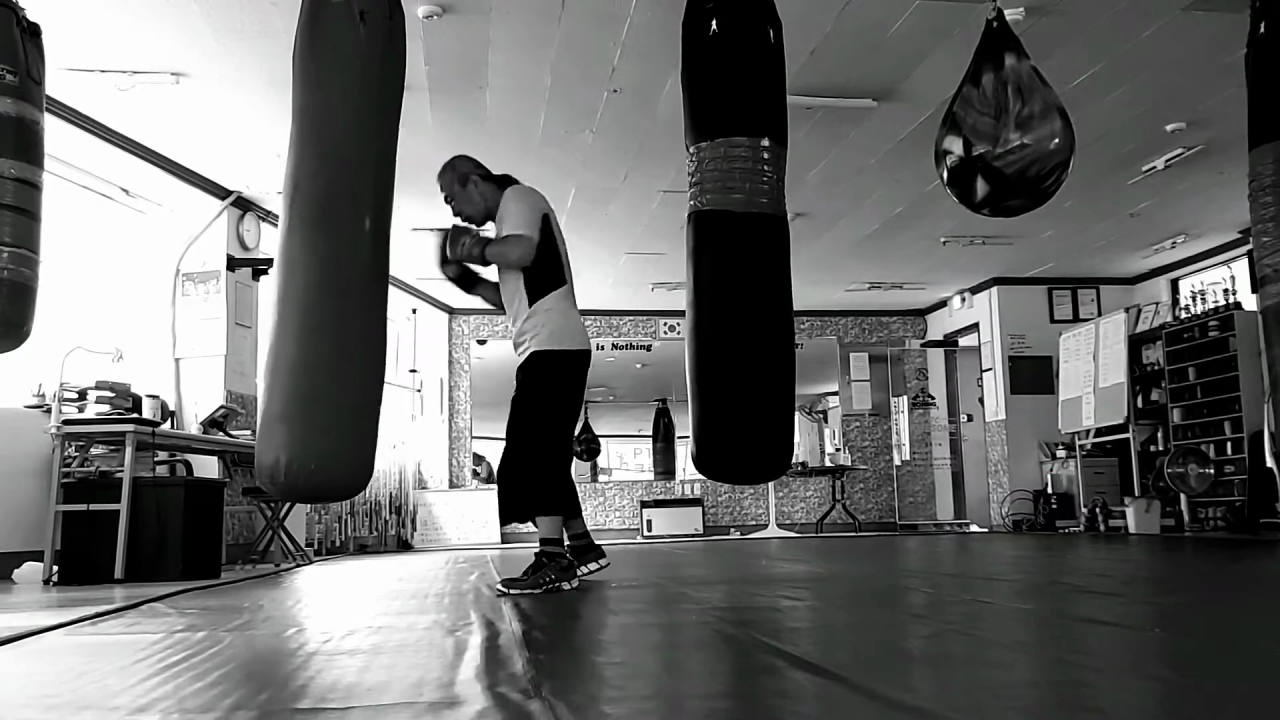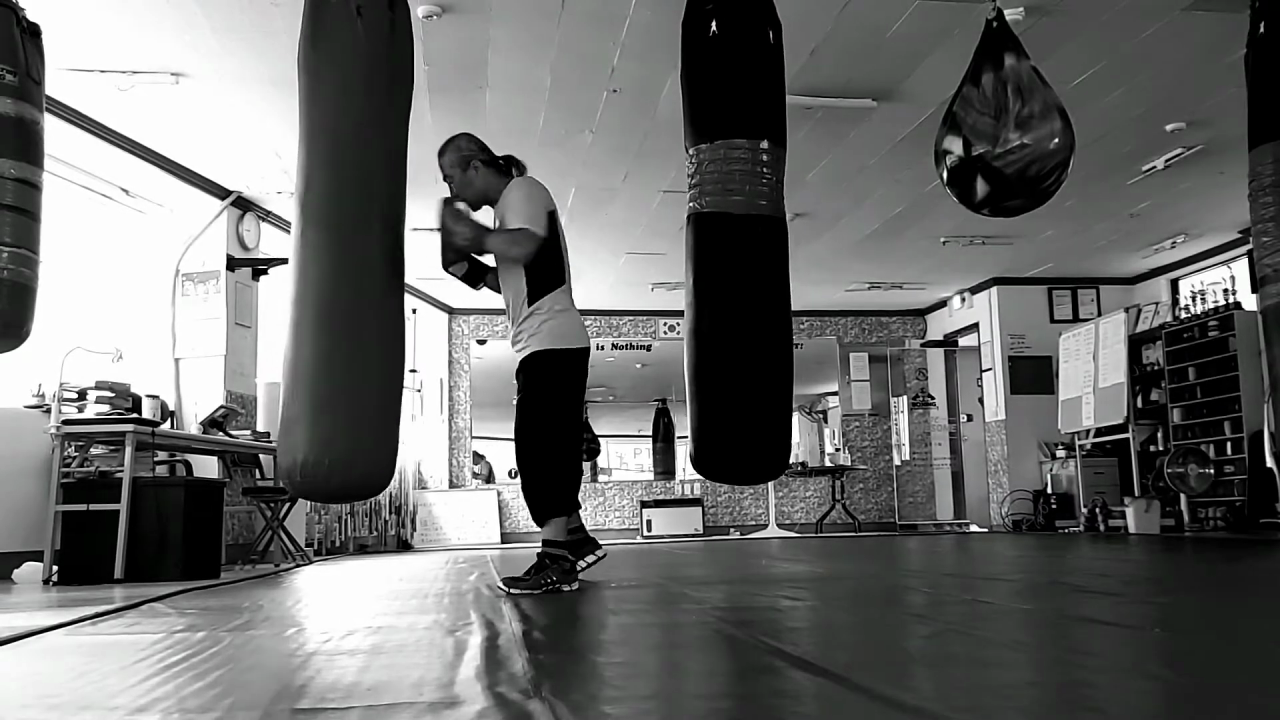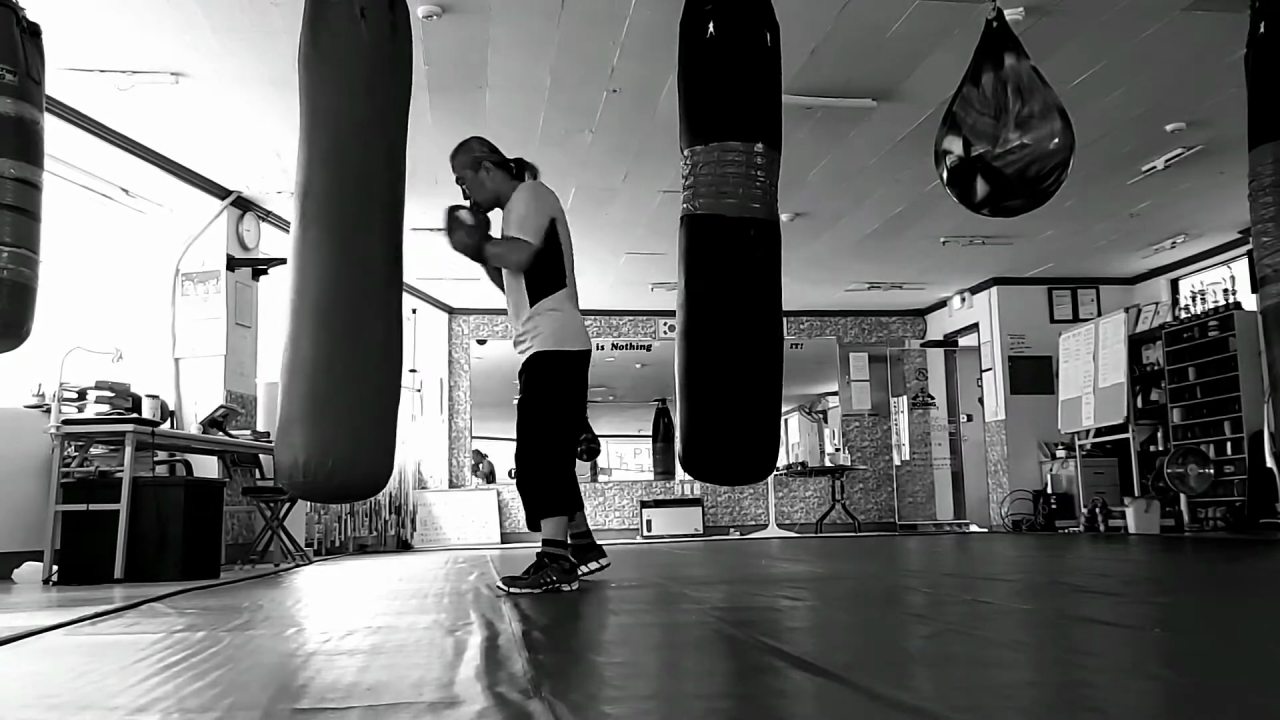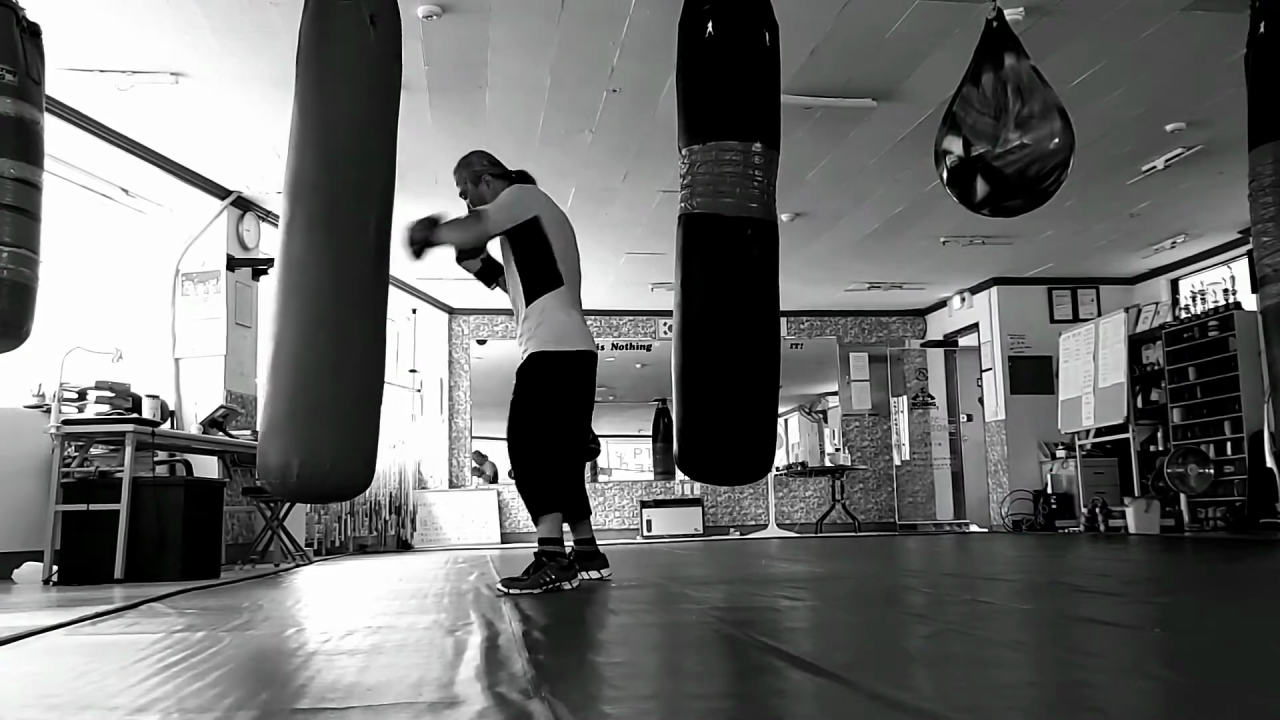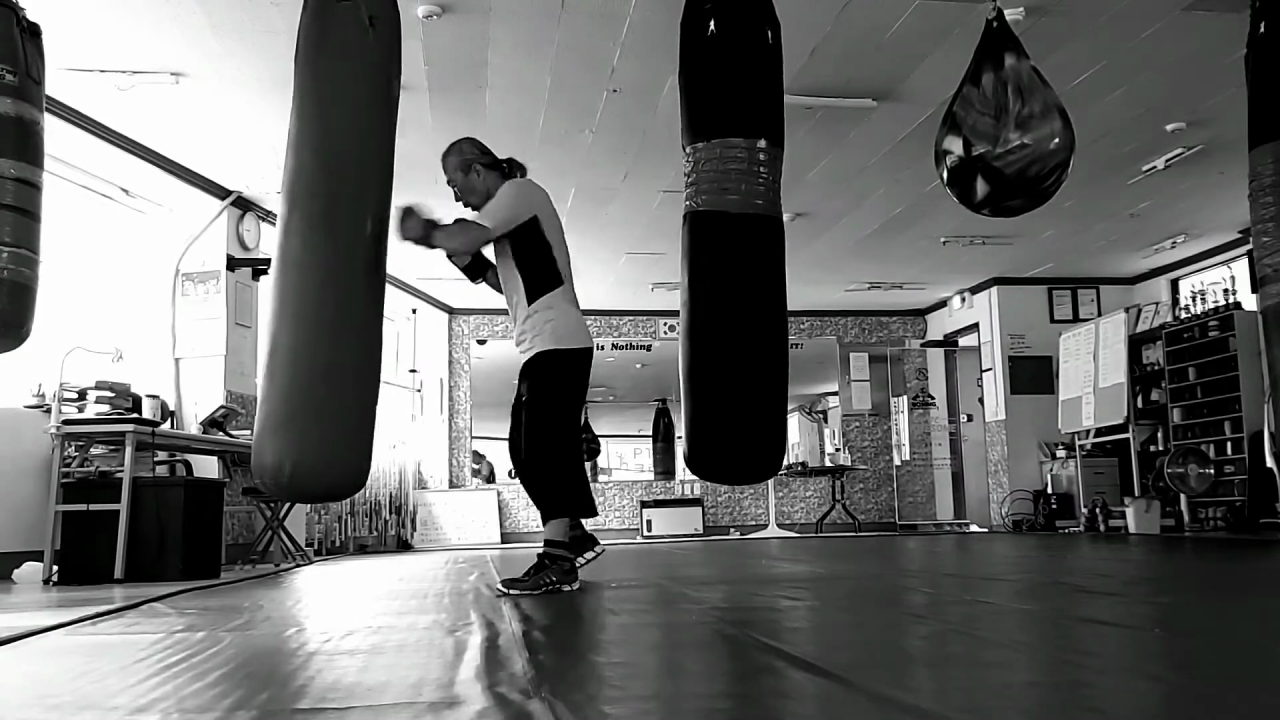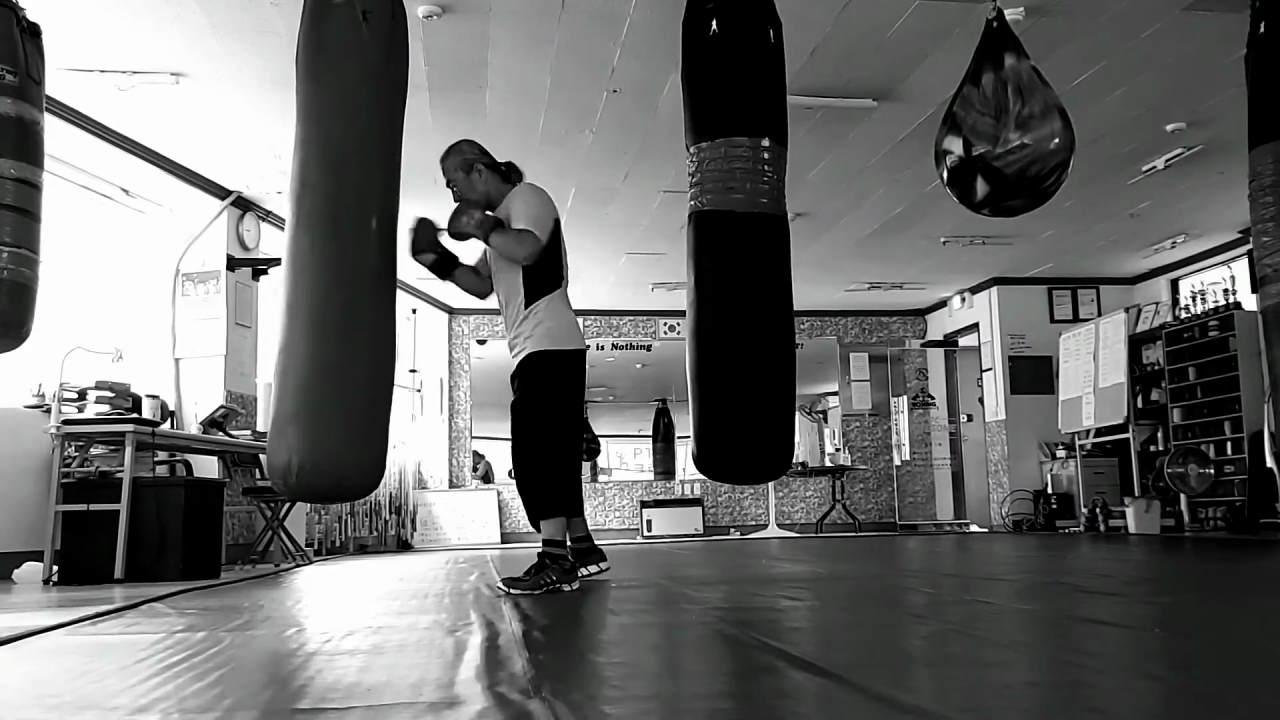
dt=0.5s
person 1, frame 1
left shoulder: (518, 198)
right shoulder: (517, 212)
left elbow: (521, 253)
right elbow: (510, 298)
left wrist: (473, 247)
right wrist: (464, 277)
left hip: (552, 348)
right hip: (558, 349)
left knee: (531, 449)
right knee: (546, 452)
left ankle: (553, 559)
right ankle: (581, 547)
person 1, frame 2
left shoulder: (522, 191)
right shoulder: (508, 206)
left elbow: (523, 250)
left wrist: (467, 235)
left hip: (551, 345)
right hip: (544, 348)
left knee: (540, 449)
right knee: (551, 450)
left ankle: (555, 560)
right ankle: (578, 542)
person 1, frame 3
left shoulder: (530, 195)
right shoulder: (523, 208)
left elbow: (517, 257)
right elbow: (515, 282)
left wrist: (476, 239)
right wrist: (482, 251)
left hip: (554, 345)
right hip: (548, 348)
left knee: (540, 449)
right knee: (551, 450)
left ankle: (556, 560)
right ankle: (581, 545)
person 1, frame 4
left shoulder: (518, 198)
right shoulder: (542, 212)
left elbow: (467, 232)
left wrist: (428, 232)
right wrist: (488, 265)
left hip: (554, 346)
right hip: (572, 348)
left knee: (530, 447)
right knee: (560, 454)
left ankle: (551, 559)
right ankle: (584, 552)
person 1, frame 5
left shoulder: (518, 193)
right shoulder: (509, 206)
left elbow: (464, 237)
left wrist: (424, 231)
right wrist: (474, 265)
left hip: (555, 344)
right hip: (544, 347)
left knee: (544, 448)
right knee: (531, 449)
left ankle: (557, 559)
right ankle: (576, 539)
person 1, frame 6
left shoulder: (526, 195)
right shoulder: (505, 211)
left elbow: (526, 250)
right elbow: (480, 285)
left wrist: (483, 229)
right wrist: (439, 258)
left hip: (551, 346)
right hip: (536, 351)
left knee: (540, 450)
right knee: (541, 452)
left ankle: (556, 560)
right ankle: (581, 548)
